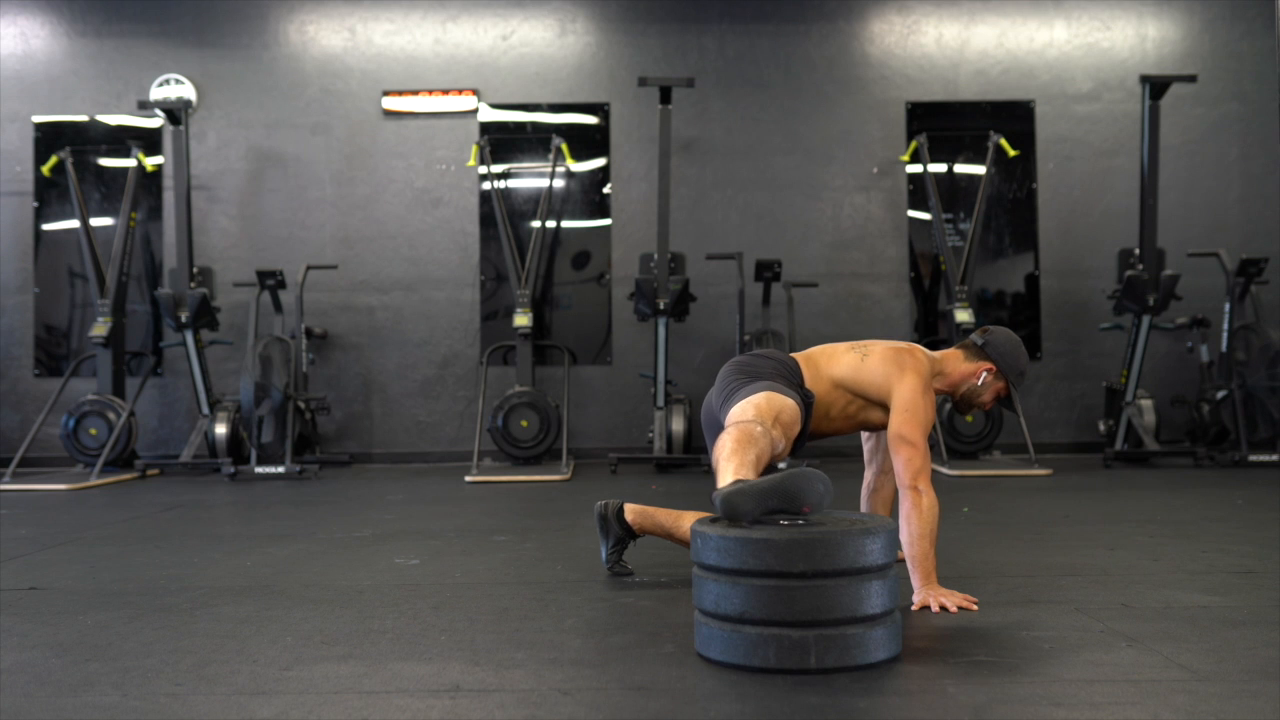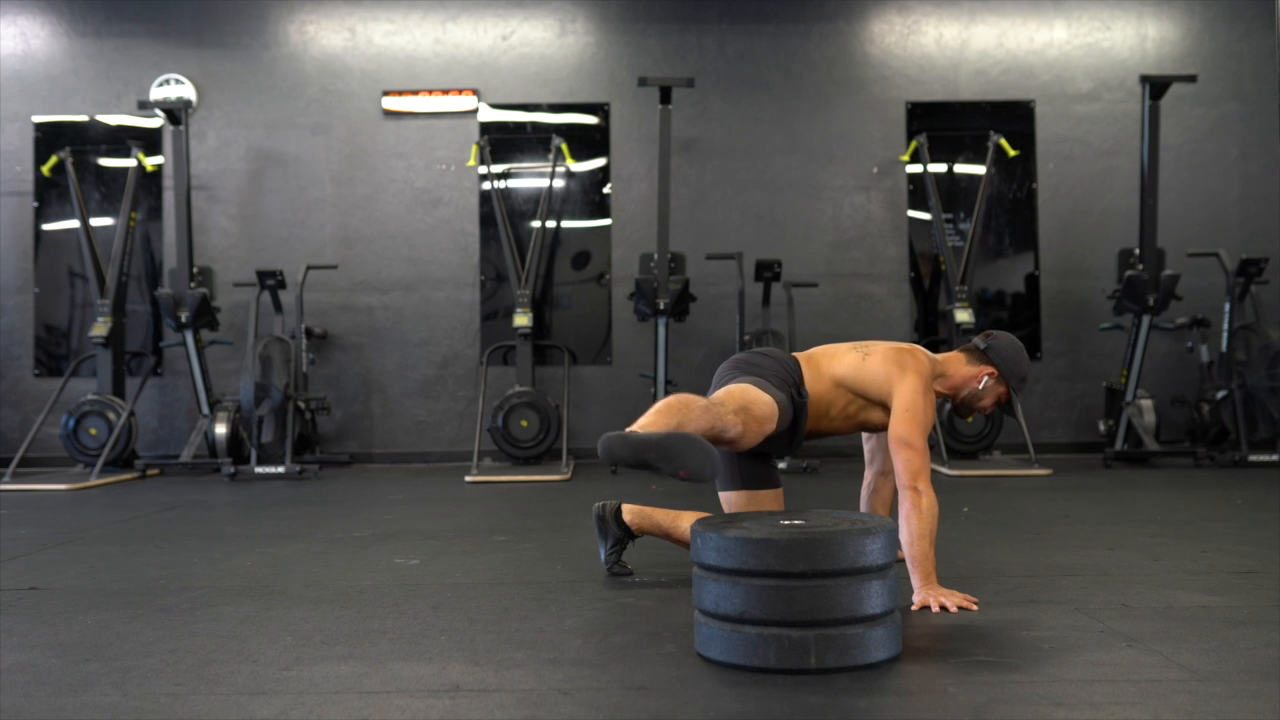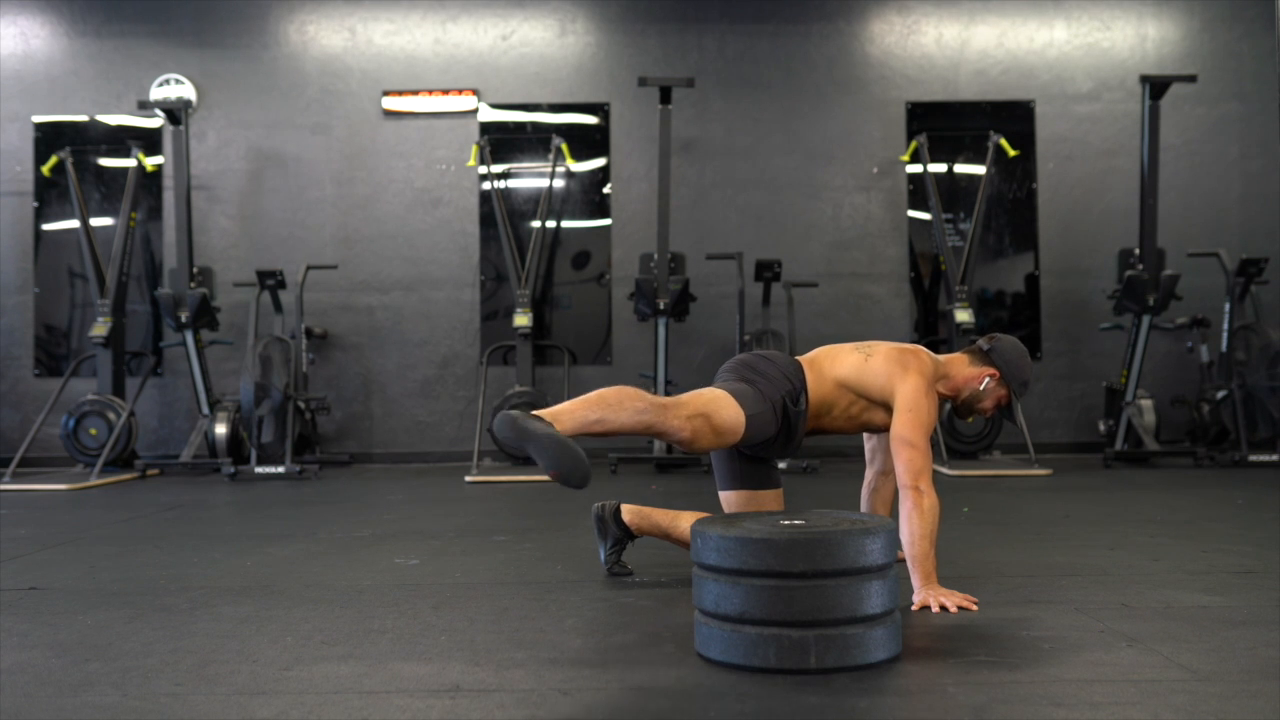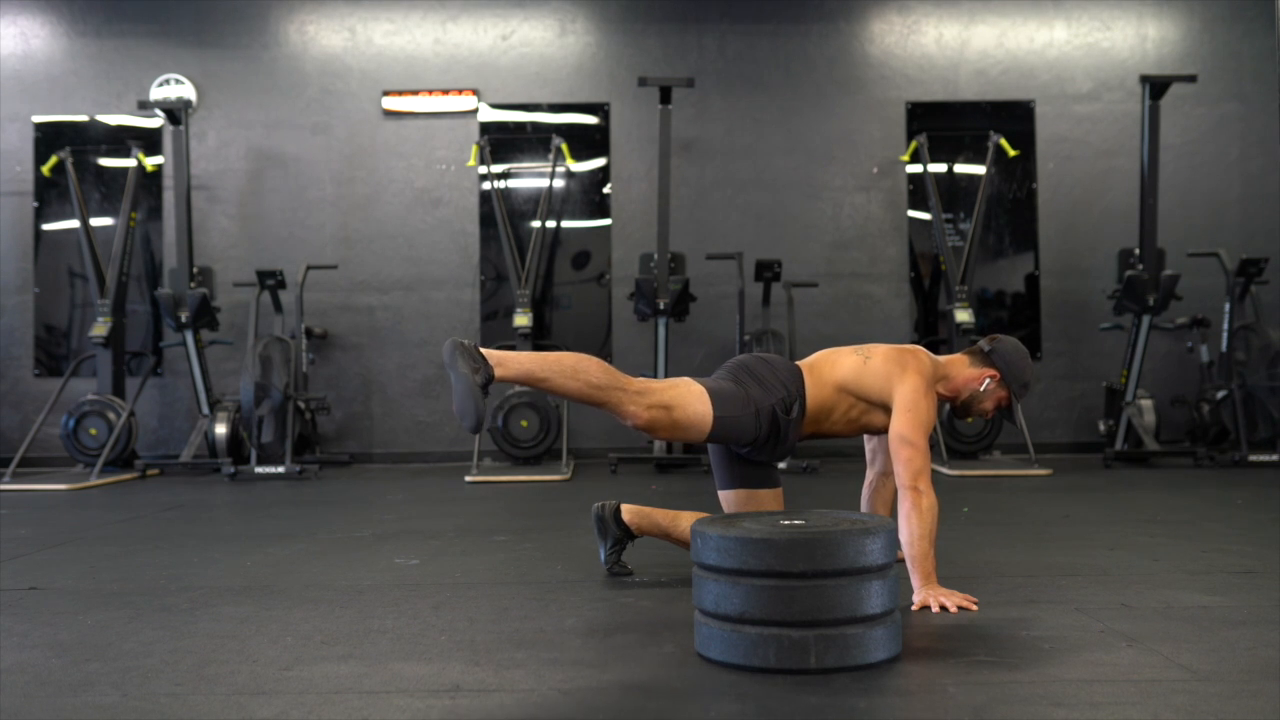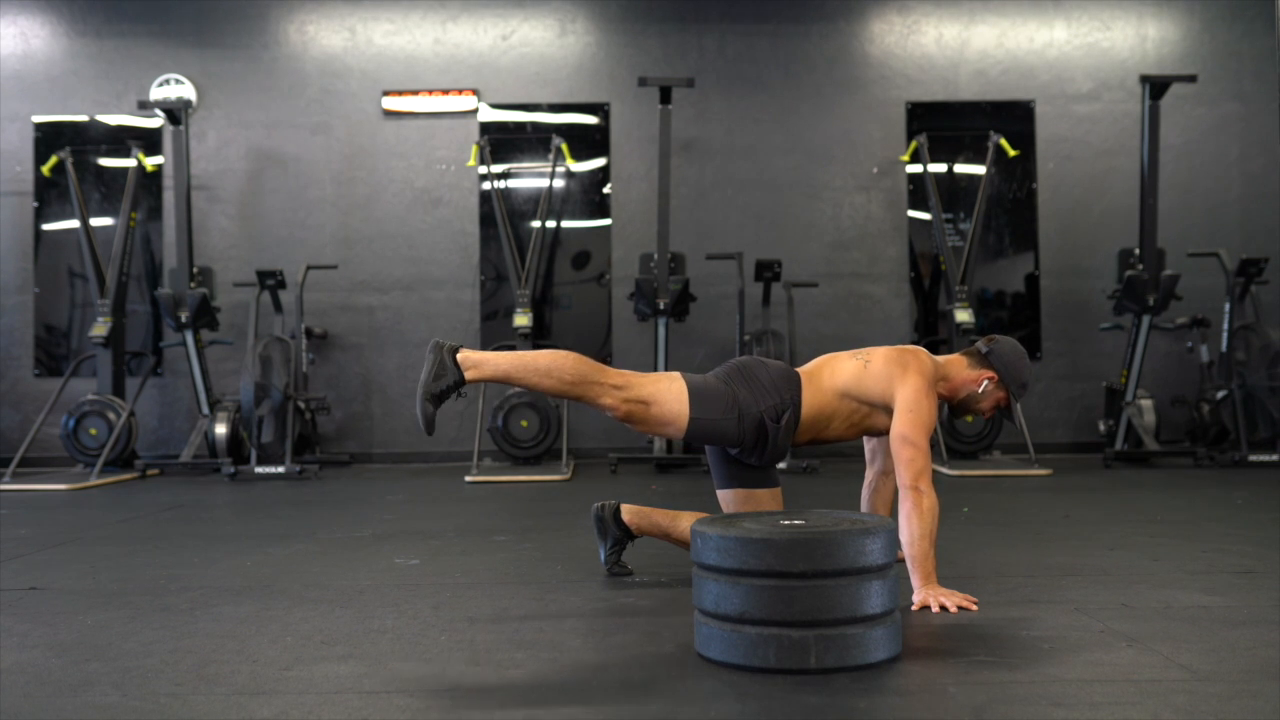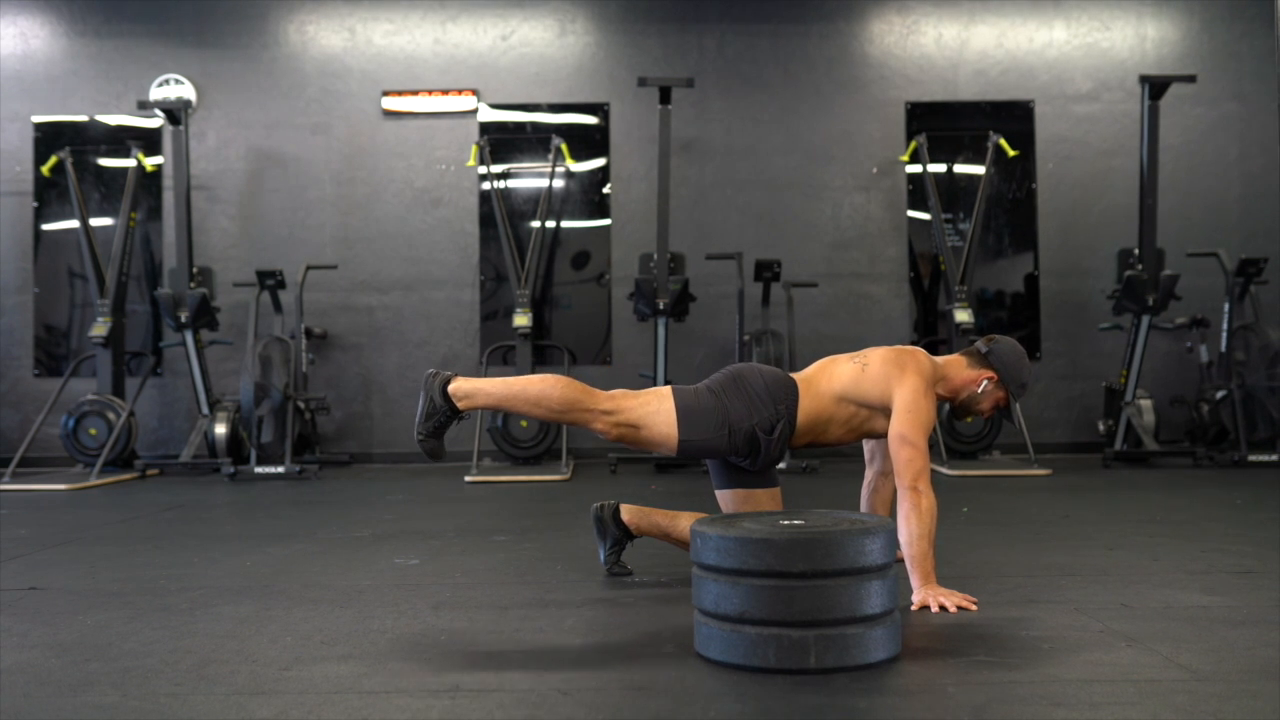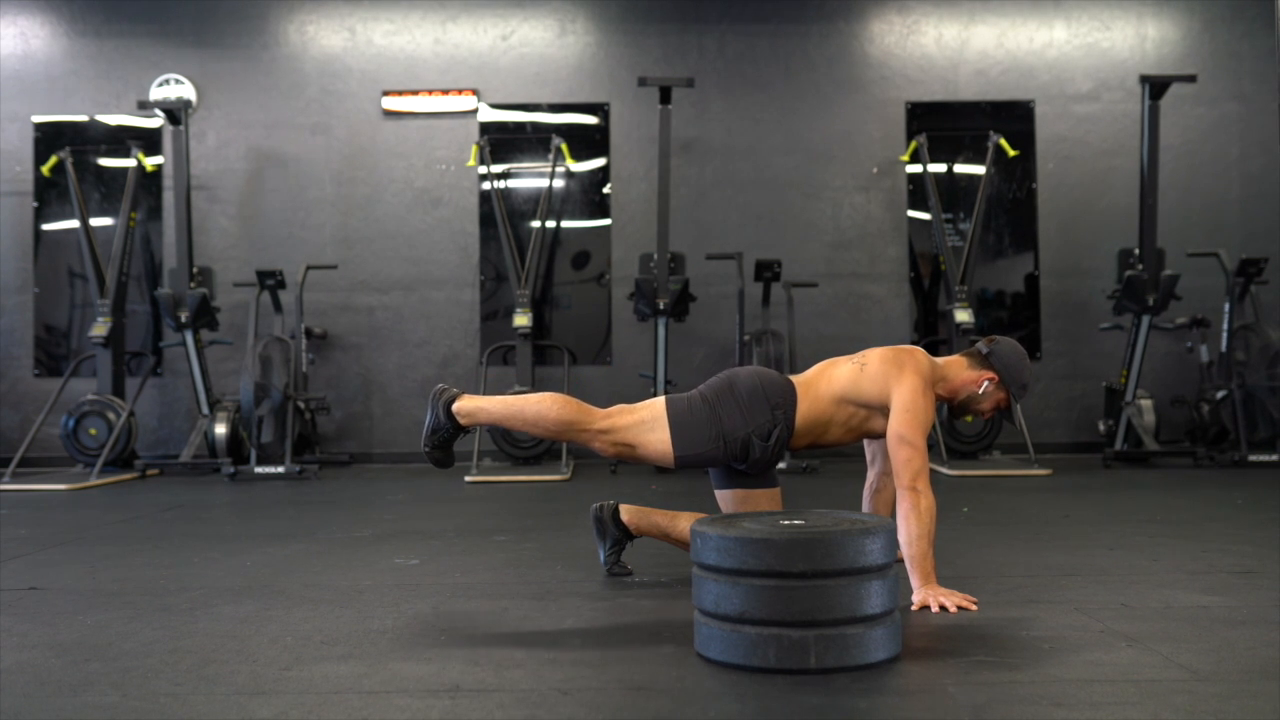
dt=0.7s
person 1, frame 1
left shoulder: (906, 373)
right shoulder: (916, 384)
left elbow: (882, 470)
right elbow: (916, 488)
right wrist: (926, 586)
left hip: (733, 406)
right hip: (758, 382)
right knee: (769, 430)
left ankle: (626, 518)
right ankle: (737, 485)
person 1, frame 2
left shoulder: (908, 374)
right shoulder: (918, 383)
left elbow: (881, 470)
right elbow: (915, 489)
right wrist: (926, 585)
left hip: (756, 410)
right hip: (762, 381)
right knee: (733, 420)
left ankle: (626, 517)
right ankle: (640, 435)
person 1, frame 3
left shoulder: (908, 375)
right shoulder: (919, 383)
left elbow: (881, 472)
right elbow: (916, 489)
right wrist: (926, 585)
left hip: (760, 418)
right hip: (764, 390)
right knee: (682, 422)
left ankle: (625, 518)
right ankle: (541, 422)
person 1, frame 4
left shoulder: (908, 374)
right shoulder: (920, 383)
left elbow: (882, 472)
right elbow: (915, 489)
right wrist: (926, 585)
left hip: (758, 424)
right hip: (759, 397)
right knee: (642, 405)
left ankle: (626, 518)
right ankle: (485, 363)
person 1, frame 5
left shoulder: (904, 376)
right shoulder: (921, 384)
left elbow: (881, 472)
right elbow: (916, 488)
right wrist: (925, 584)
left hip: (753, 427)
right hip: (751, 402)
right knee: (620, 392)
left ankle: (626, 518)
right ankle: (460, 363)
person 1, frame 6
left shoulder: (905, 374)
right shoulder: (919, 384)
left elbow: (880, 472)
right elbow: (915, 489)
right wrist: (925, 583)
left hip: (753, 432)
right hip: (749, 409)
right knee: (607, 413)
left ankle: (626, 518)
right ankle: (456, 390)
person 1, frame 7
left shoulder: (906, 377)
right shoulder: (916, 382)
left elbow: (881, 474)
right elbow: (913, 488)
right wrist: (924, 583)
left hip: (753, 433)
right hip: (746, 414)
right knee: (604, 430)
left ankle: (624, 518)
right ankle: (460, 408)
